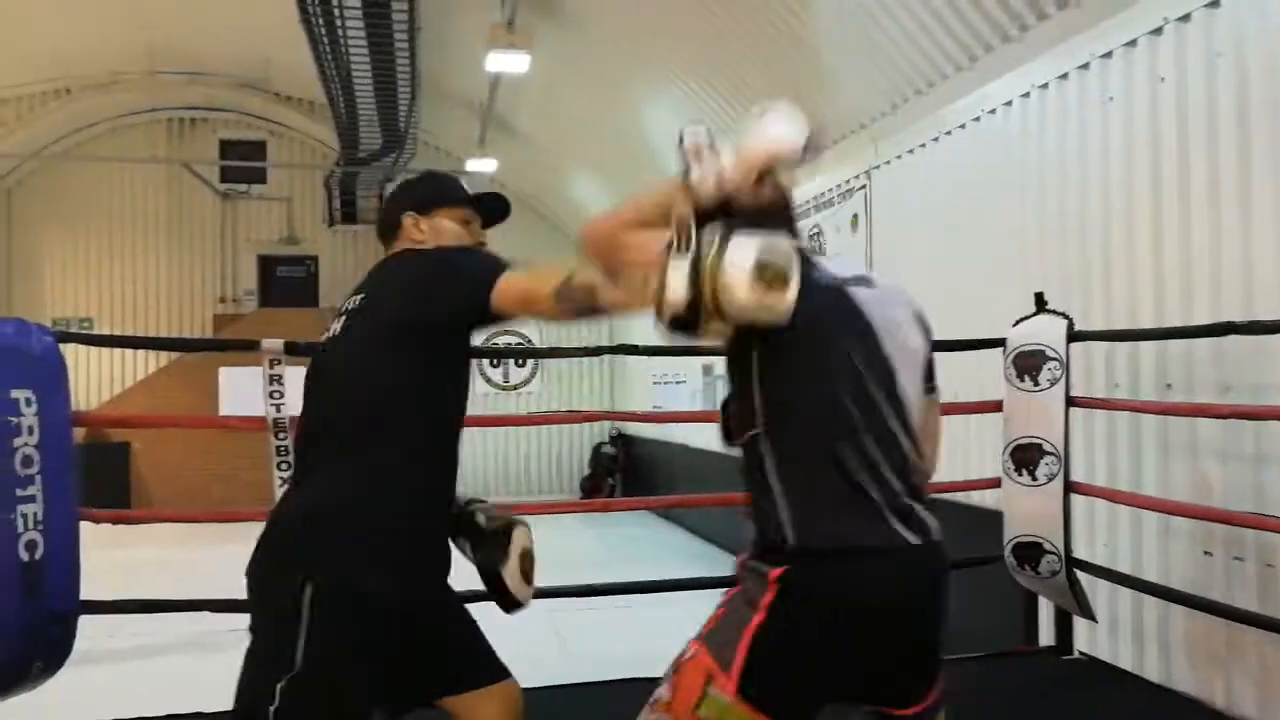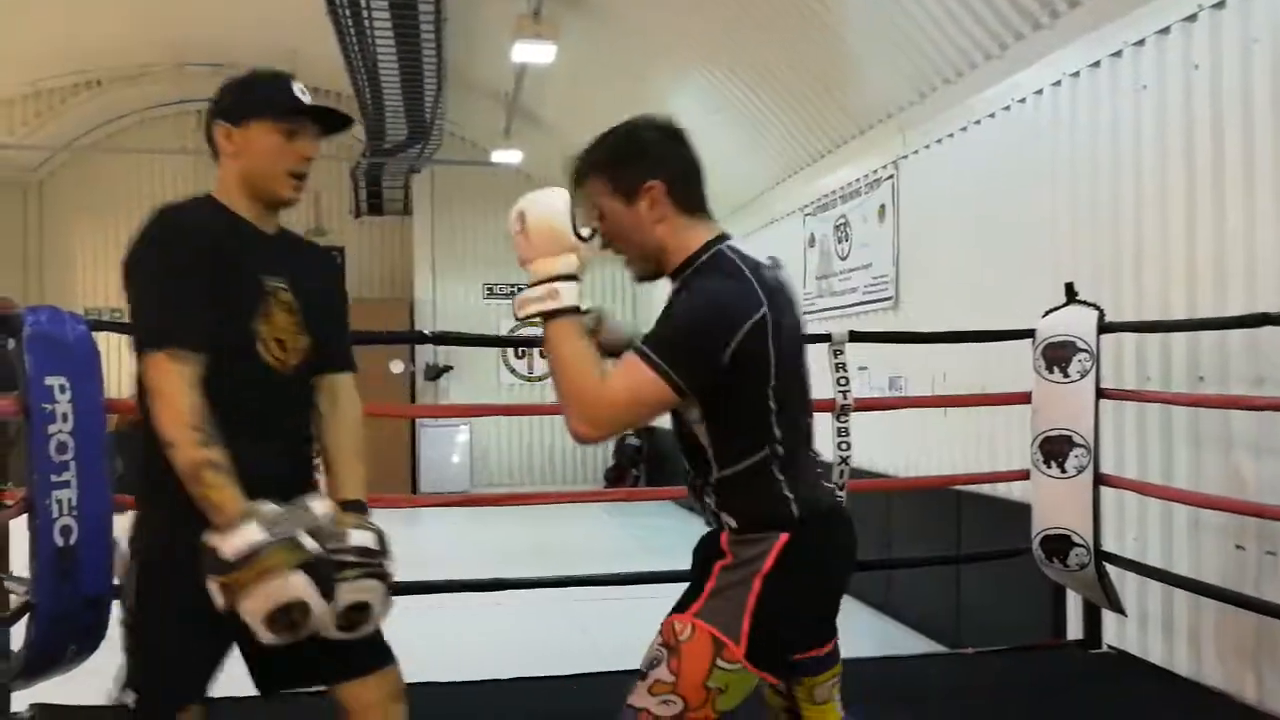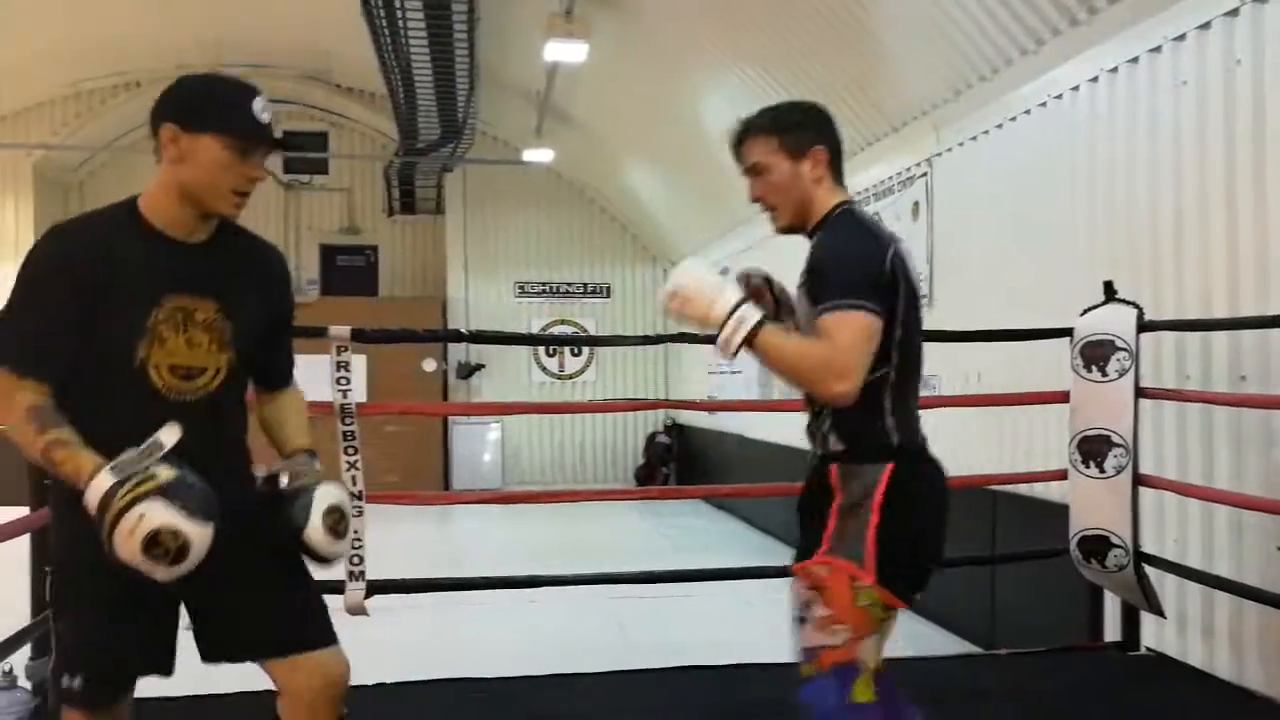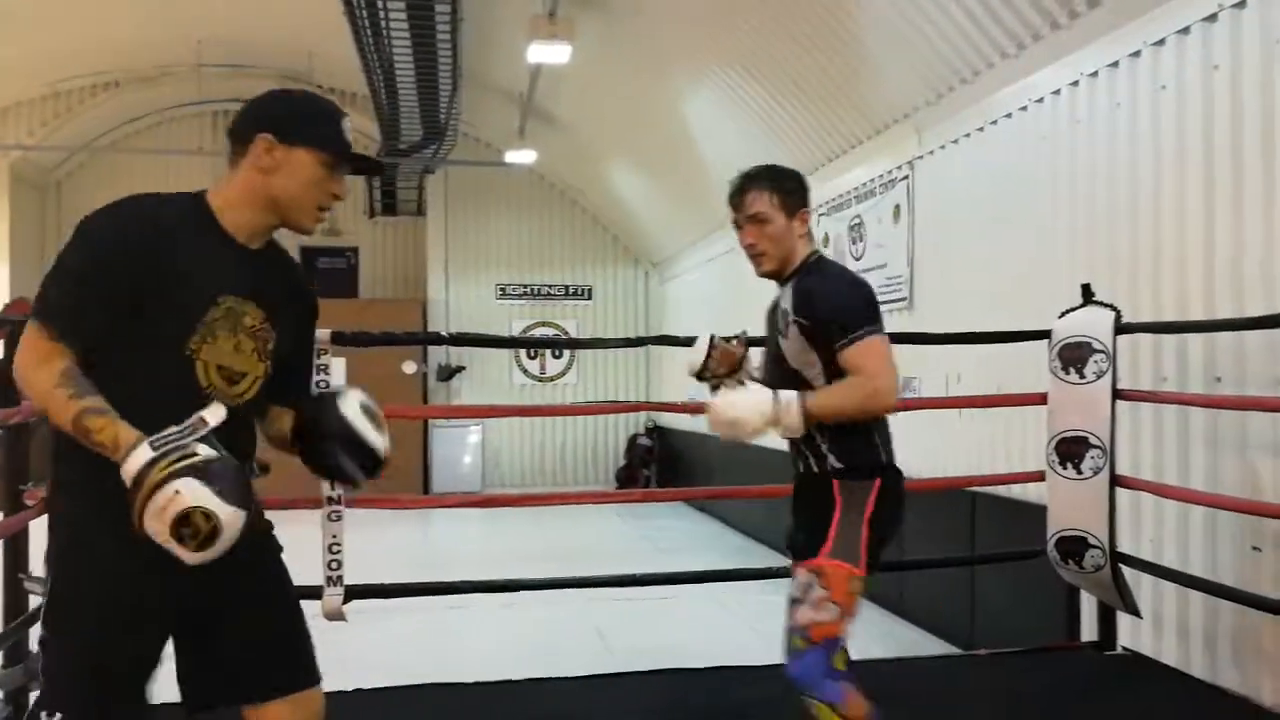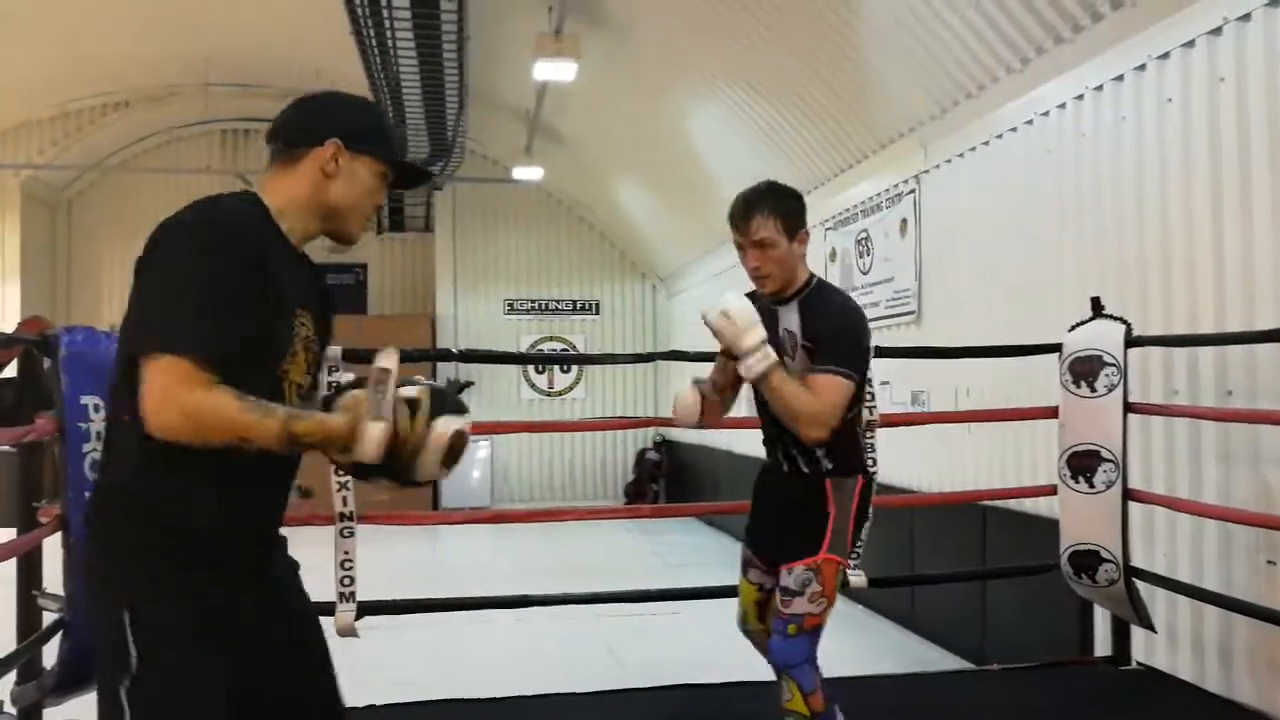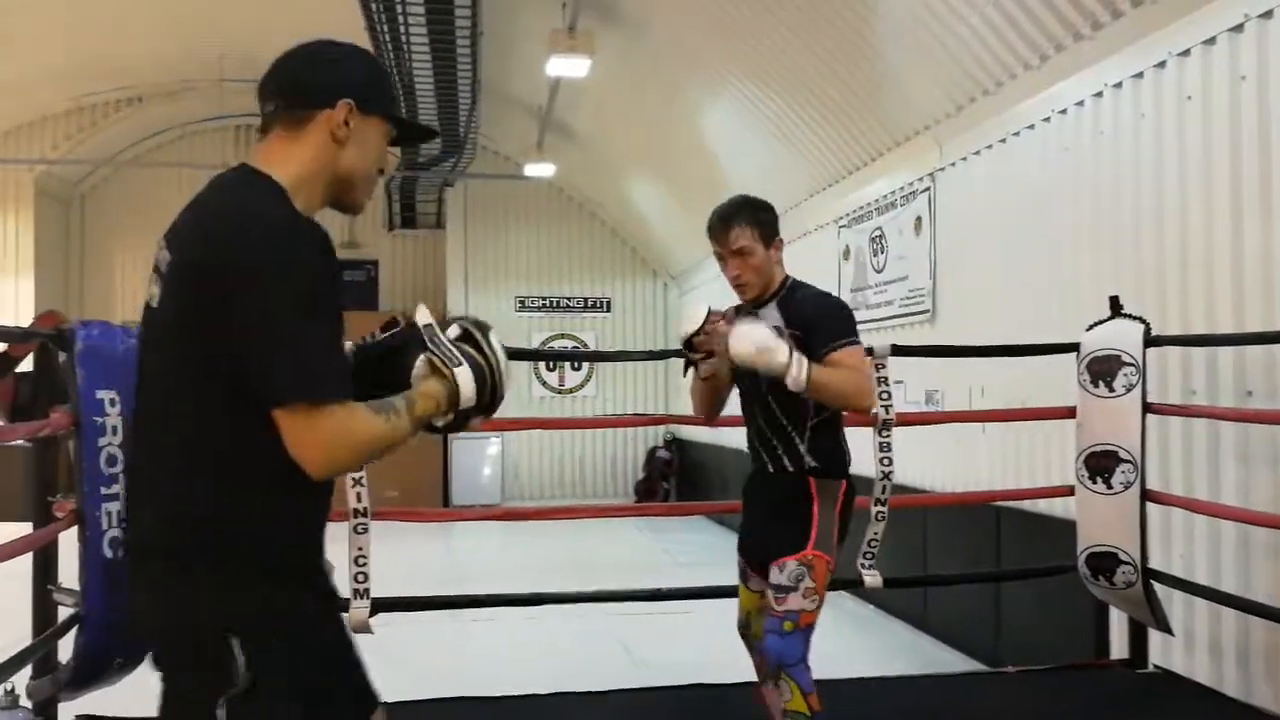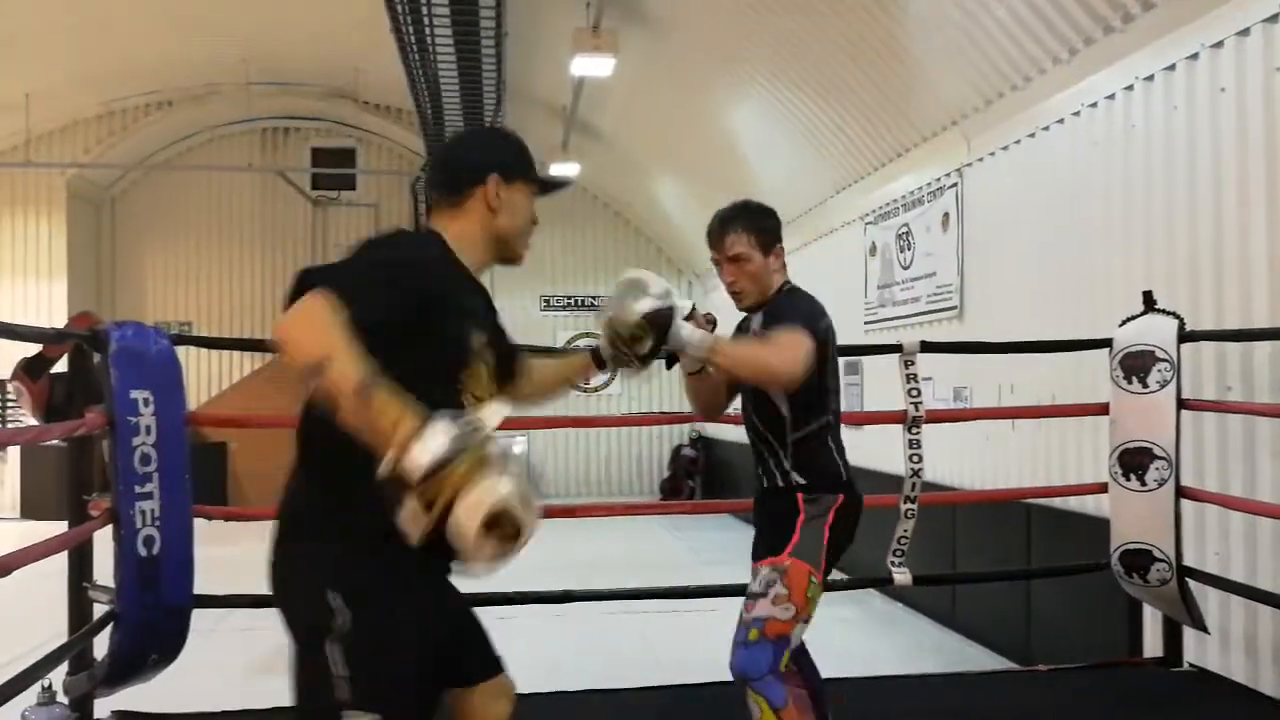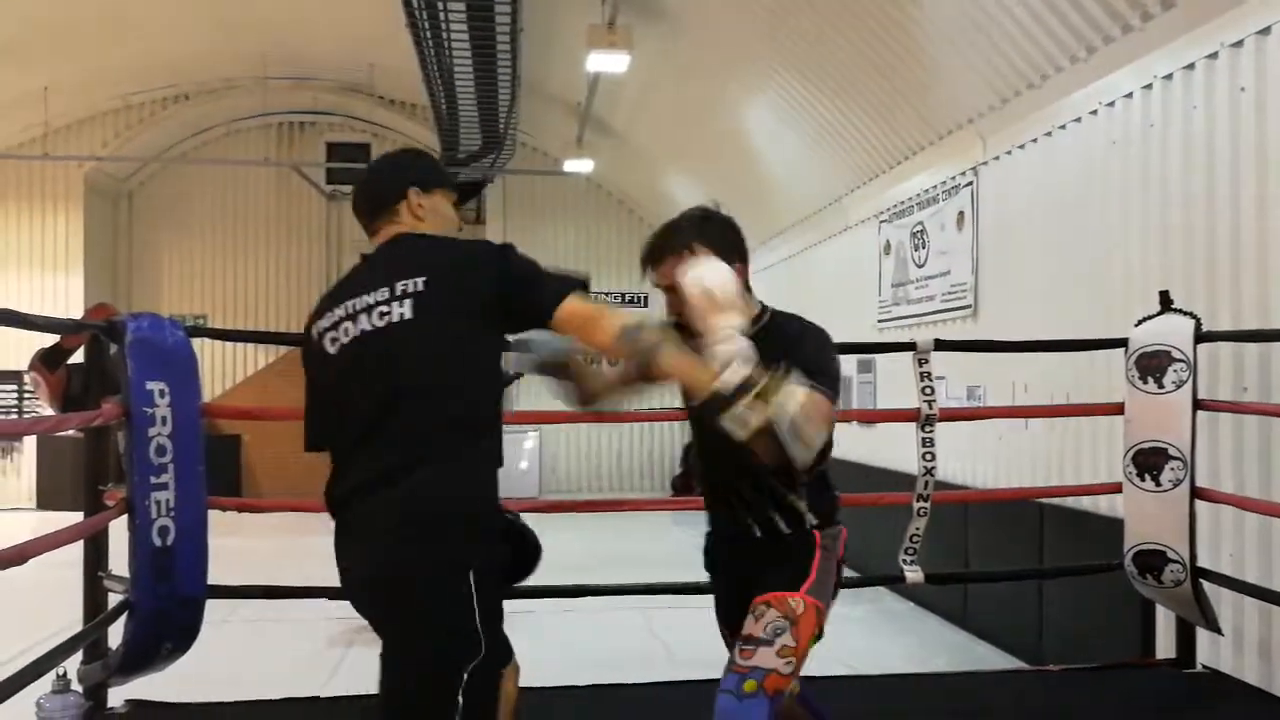
dt=0.4s
person 1, frame 1
left shoulder: (382, 310)
right shoulder: (432, 271)
right elbow: (538, 290)
left wrist: (454, 515)
left hip: (390, 566)
right hip: (330, 569)
person 1, frame 2
left shoulder: (313, 266)
right shoulder: (180, 237)
left elbow: (335, 390)
right elbow: (173, 394)
left wrist: (350, 513)
right wrist: (237, 527)
left hip: (294, 521)
right hip: (188, 526)
person 1, frame 3
left shoulder: (259, 266)
right shoulder: (77, 254)
left wrist: (306, 472)
right wrist: (103, 485)
left hip: (226, 509)
right hip: (113, 525)
person 1, frame 4
left shoulder: (287, 286)
right shoulder: (138, 233)
right elbow: (38, 361)
left wrist: (323, 437)
right wrist: (135, 453)
left hip: (224, 529)
right hip: (110, 530)
person 1, frame 5
left shoulder: (304, 283)
right shoulder: (215, 237)
right elbow: (172, 404)
left wrist: (353, 422)
right wrist: (340, 428)
left hip: (250, 561)
right hip: (158, 573)
person 1, frame 6
left shoulder: (233, 216)
right shoulder: (275, 237)
right elbow: (323, 444)
left wrist: (371, 372)
right wrist: (437, 393)
left hip: (264, 569)
right hip: (220, 582)
person 1, frame 7
left shoulder: (469, 306)
right shoulder: (402, 278)
left elbow: (516, 381)
right elbow: (306, 334)
left wrist: (606, 354)
right wrist: (420, 445)
left hip: (399, 564)
right hip: (343, 567)
person 1, frame 8
left shoulder: (328, 315)
right shoulder: (475, 265)
right elbow: (596, 323)
right wrist: (724, 385)
left hip: (388, 547)
right hip: (443, 544)
person 2, frame 1
left shoulder: (754, 275)
right shoulder: (894, 302)
left elbow: (600, 243)
left wrist: (711, 182)
left hip: (811, 584)
right hip: (912, 569)
person 2, frame 2
left shoulder: (716, 300)
right shoulder: (741, 279)
left elbow: (590, 418)
left wrist: (553, 283)
right wrist: (621, 347)
left hip: (775, 552)
right hip: (814, 535)
person 2, frame 3
left shoulder: (849, 245)
right shoulder: (852, 245)
left elbow: (838, 379)
left wrist: (734, 313)
right wrist: (775, 306)
left hip: (873, 486)
right hip: (867, 480)
person 2, frame 4
left shoulder: (834, 290)
right shoulder: (782, 304)
left elbow: (879, 391)
right elbow: (770, 403)
left wrist: (779, 408)
right wrist: (724, 371)
left hip: (858, 490)
right hip: (821, 488)
left knee: (810, 667)
right knee: (818, 645)
person 2, frame 5
left shoulder: (836, 314)
right shoulder: (752, 309)
left elbow: (814, 424)
right elbow: (723, 400)
left wrist: (754, 351)
right wrist: (702, 398)
left hip: (830, 492)
right hip: (778, 484)
left knee: (790, 647)
right knee: (756, 622)
person 2, frame 6
left shoulder: (819, 309)
right shoulder: (739, 317)
left elbow: (862, 394)
right elbow: (707, 409)
left wrist: (785, 362)
right wrist: (706, 355)
left hip: (815, 489)
right hip: (765, 489)
left knee: (787, 643)
right knee: (756, 630)
person 2, frame 7
left shoulder: (800, 312)
right shoulder: (750, 324)
left elbow: (785, 370)
right elbow: (708, 409)
left wrist: (695, 342)
right wrist: (695, 351)
left hip: (817, 506)
right hip: (786, 502)
left knee: (752, 662)
right knee: (775, 643)
person 2, frame 8
left shoulder: (801, 342)
right shoulder: (682, 335)
left elbow: (796, 446)
right elbow: (607, 389)
left wrist: (727, 341)
right wrist: (570, 366)
left hip: (800, 547)
right hip: (731, 544)
